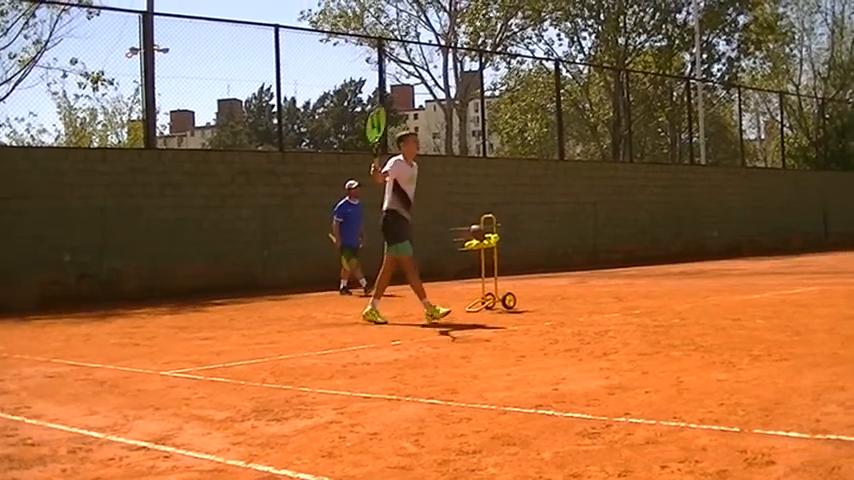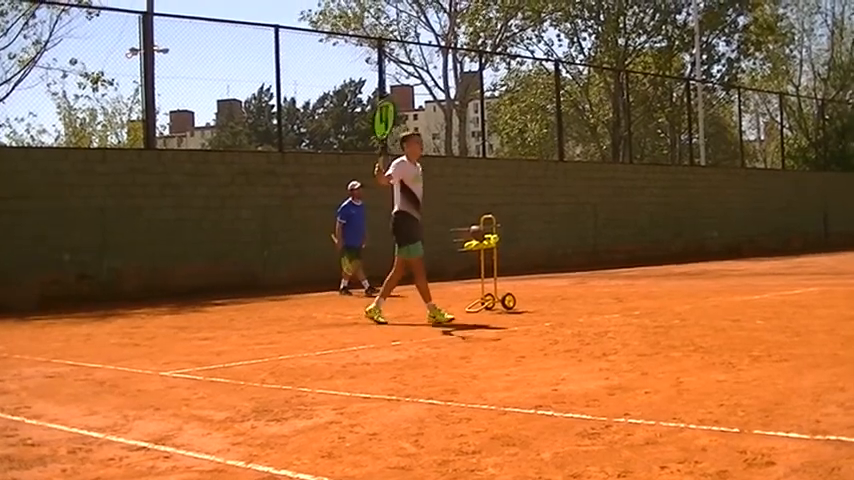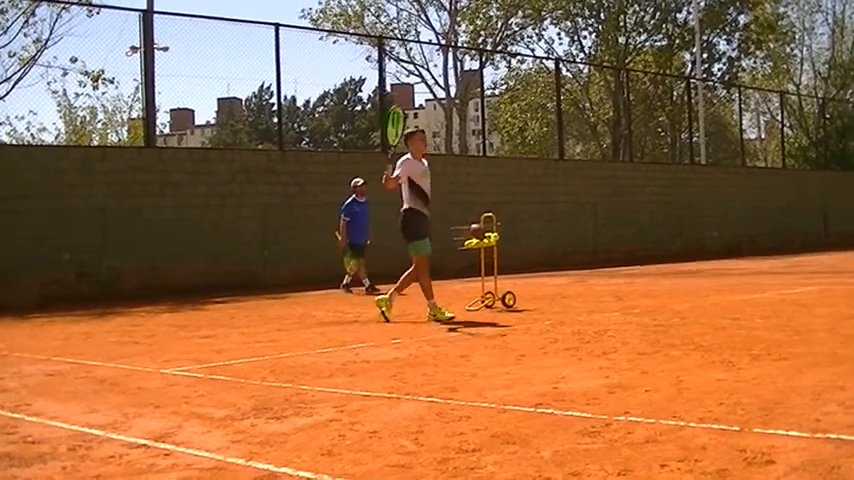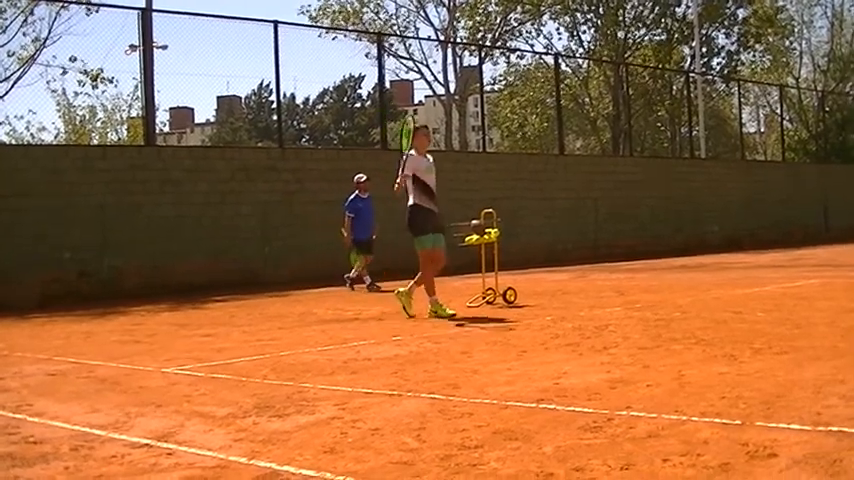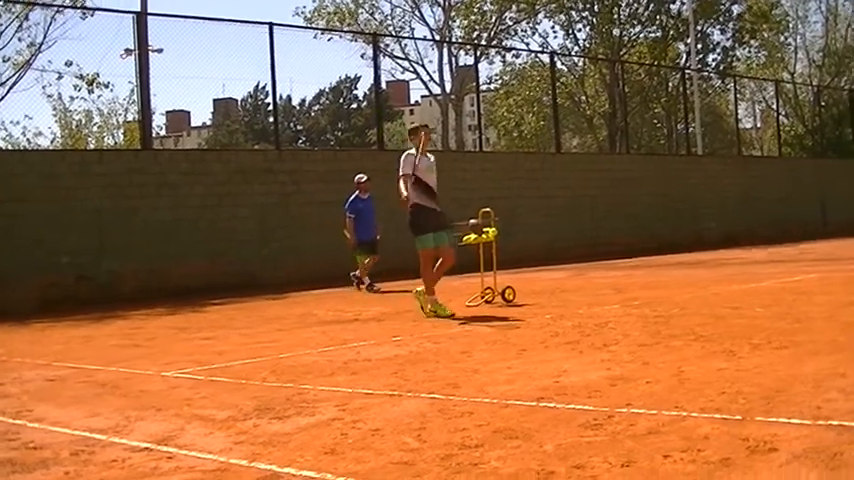
dt=0.1s
person 1, frame 1
left shoulder: (413, 167)
right shoulder: (396, 163)
right elbow: (381, 178)
right wrist: (377, 173)
left hip: (403, 220)
right hip: (393, 219)
left knee: (389, 267)
right knee: (410, 267)
left ankle: (372, 309)
right ankle: (429, 309)
person 1, frame 2
left shoulder: (418, 167)
right shoulder: (400, 164)
right elbow: (385, 181)
right wrist: (380, 175)
left hip: (413, 220)
right hip: (404, 220)
left knee: (400, 269)
right knee: (418, 268)
left ankle: (376, 307)
right ankle: (432, 311)
person 1, frame 3
left shoulder: (424, 163)
right shoulder: (406, 162)
right elbow: (392, 183)
right wrist: (388, 180)
left hip: (423, 217)
right hip: (413, 217)
left knee: (419, 267)
right knee: (422, 266)
left ankle: (388, 299)
right ankle: (433, 309)
person 1, frame 4
left shoulder: (429, 159)
right shoulder: (410, 157)
right elbow: (402, 180)
left wrist: (434, 209)
right wrist: (399, 186)
left hip: (432, 212)
right hip: (419, 212)
left knee: (440, 260)
right knee: (428, 260)
left ankle: (407, 292)
right ankle: (433, 304)
person 1, frame 5
left shoulder: (431, 158)
right shoulder: (409, 156)
right elbow: (403, 180)
left wrist: (437, 208)
right wrist: (404, 194)
left hip: (436, 211)
right hip: (420, 211)
left knee: (449, 256)
right knee: (428, 259)
left ankle: (424, 291)
right ankle: (433, 304)
person 2, frame 1
left shoulder: (358, 205)
right shoulder: (342, 206)
right elbow: (335, 224)
left wrist: (361, 236)
right wrist: (337, 239)
left hip: (354, 240)
right hip: (345, 241)
left knee: (349, 264)
right knee: (353, 262)
left ankle: (343, 287)
right ankle: (364, 285)
person 2, frame 2
left shoulder: (361, 205)
right shoulder: (345, 207)
right elbow: (339, 225)
left wrist: (364, 237)
right wrist: (339, 241)
left hip: (358, 242)
right hip: (349, 242)
left knee: (351, 265)
right knee: (356, 264)
left ankle: (343, 287)
right ankle: (367, 287)
person 2, frame 3
left shoulder: (365, 202)
right shoulder: (349, 204)
right elbow: (343, 223)
left wrist: (368, 233)
right wrist: (343, 238)
left hip: (362, 239)
right hip: (353, 240)
left knee: (356, 262)
right knee: (359, 262)
left ankle: (345, 283)
right ankle: (368, 285)
person 2, frame 4
left shoulder: (368, 197)
right shoulder: (353, 200)
right elbow: (348, 219)
left wrist: (373, 228)
right wrist: (348, 235)
left hip: (368, 235)
right hip: (357, 236)
left knee: (368, 258)
right knee: (362, 259)
left ankle: (351, 276)
right ankle: (368, 282)
person 2, frame 5
left shoulder: (369, 197)
right shoulder: (353, 201)
right elbow: (349, 220)
left wrist: (376, 228)
right wrist: (351, 236)
left hip: (371, 235)
right hip: (359, 236)
left knee: (375, 257)
right knee: (362, 259)
left ankle: (357, 275)
right ankle: (367, 283)
